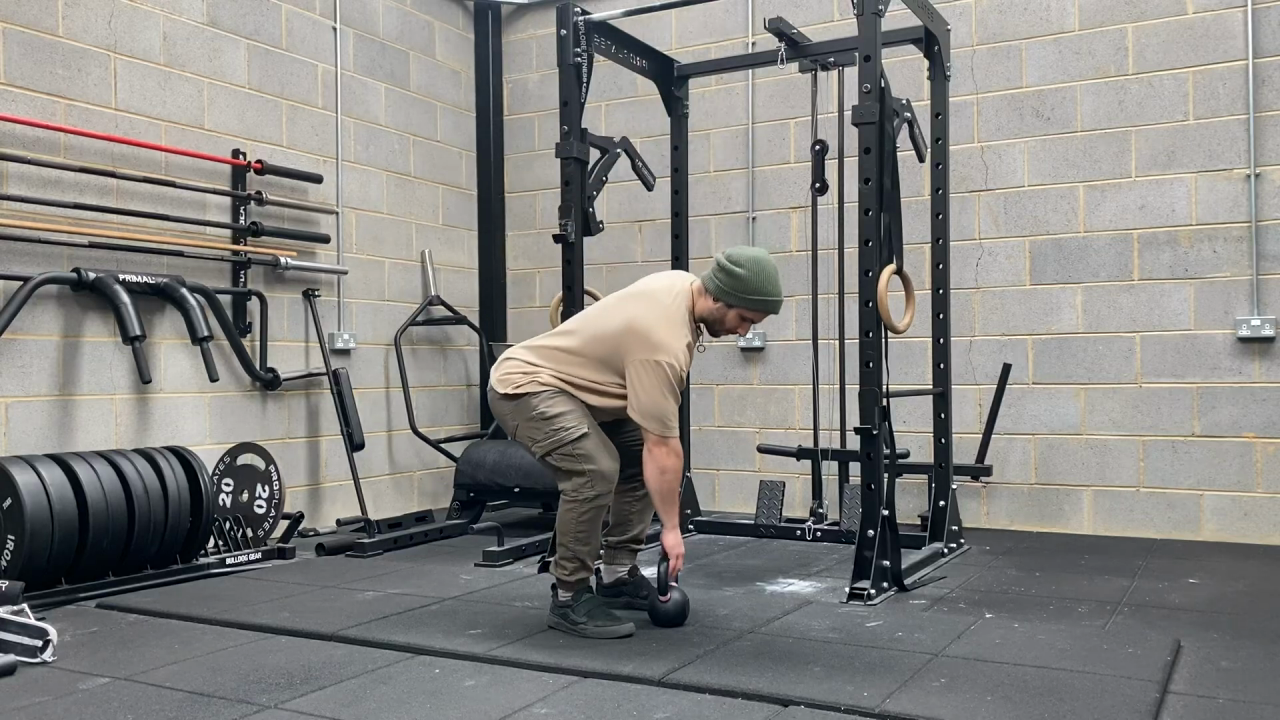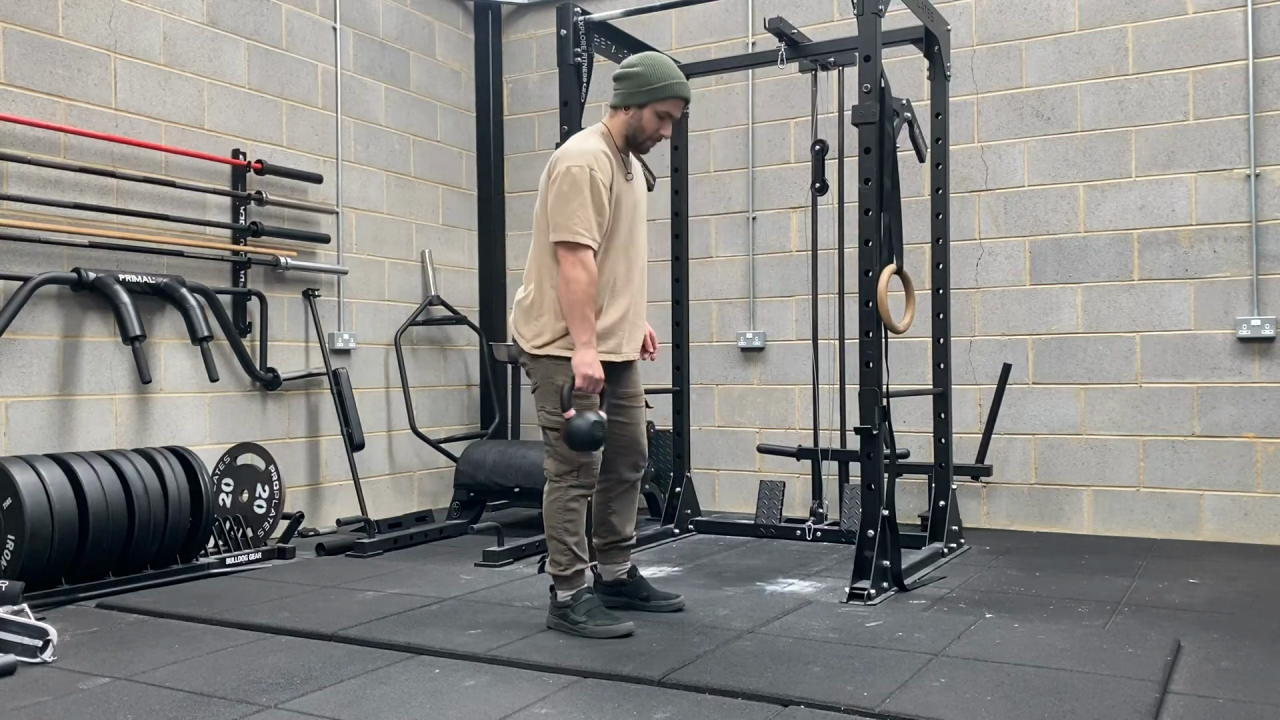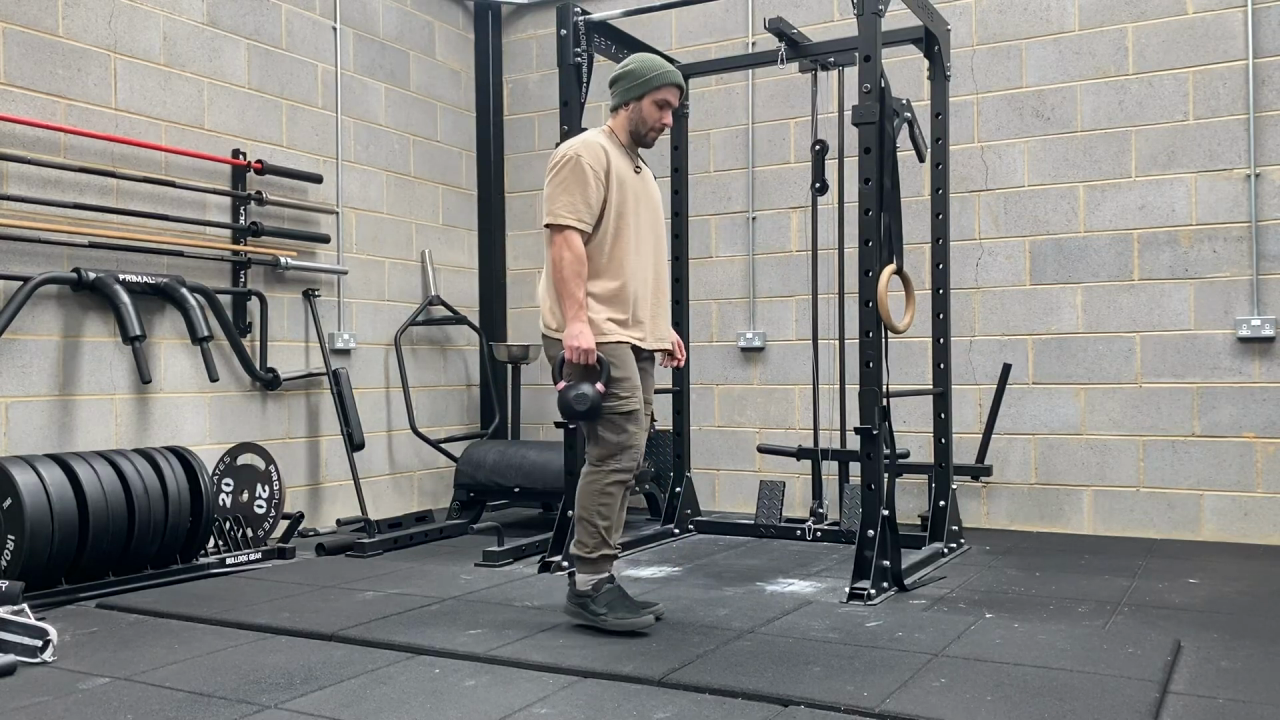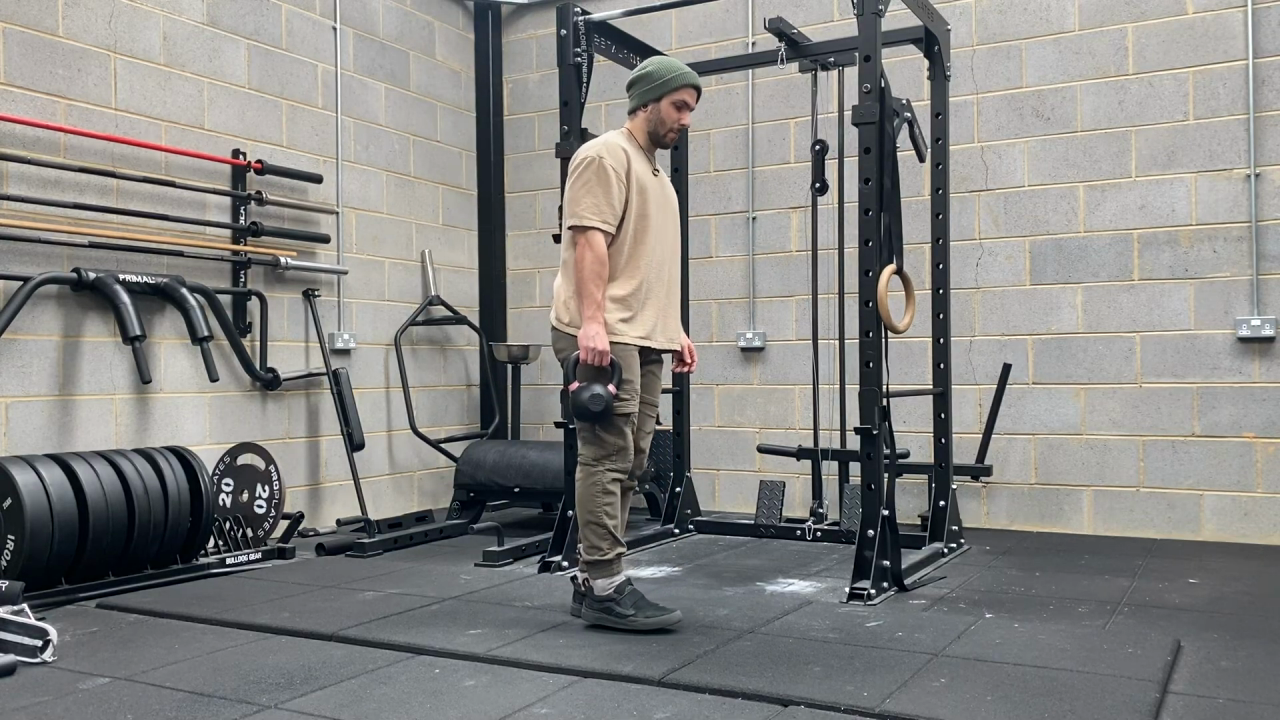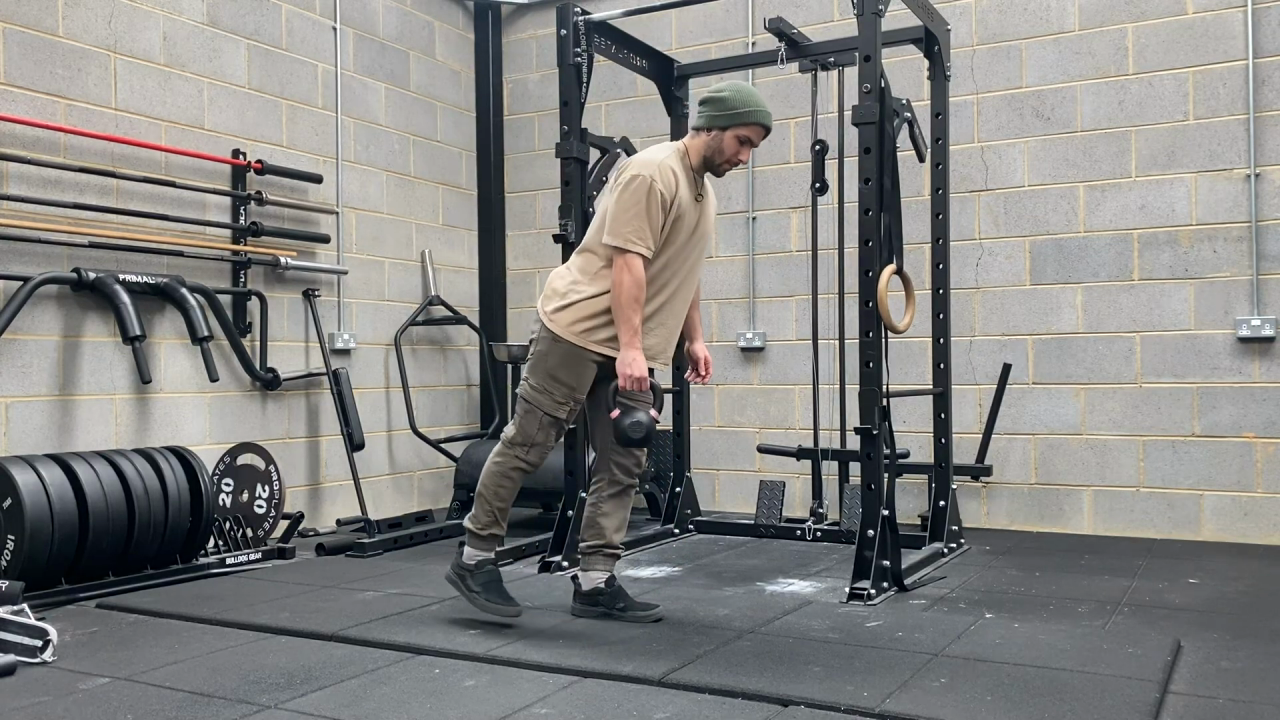
dt=1s
person 1, frame 1
left shoulder: (683, 286)
right shoulder: (662, 344)
right elbow: (663, 447)
right wrist: (671, 528)
left hip: (570, 381)
right hip: (524, 385)
left knee: (644, 463)
right knee: (595, 470)
left ankle: (616, 575)
right ankle: (570, 596)
person 1, frame 2
left shoulder: (628, 162)
right shoulder: (584, 160)
right elbow: (575, 260)
left wrist: (636, 320)
right wrist: (583, 348)
left hip: (612, 343)
right hip: (562, 344)
left knee: (627, 459)
right knee: (577, 468)
left ankle: (615, 576)
right ankle: (568, 595)
person 1, frame 3
left shoulder: (640, 170)
right shoulder: (586, 154)
right elbow: (566, 239)
left wrist: (662, 326)
right wrist: (575, 322)
left hip: (634, 336)
right hip: (595, 334)
left knee: (622, 459)
right knee: (613, 451)
left ankle: (597, 579)
right ankle: (588, 582)
person 1, frame 4
left shoulder: (656, 173)
right shoulder: (605, 156)
right elbow: (590, 242)
left wrist: (675, 328)
right wrist: (592, 322)
left hip: (644, 339)
right hip: (603, 336)
left knee: (627, 462)
right knee: (607, 457)
left ankle: (591, 580)
right ankle: (607, 587)
person 1, frame 5
left shoulder: (705, 191)
right shoulder: (651, 174)
left elbow: (685, 274)
right elbow: (628, 265)
left wrist: (694, 339)
right wrist: (631, 350)
left hip: (631, 348)
right hip: (577, 329)
left knee: (622, 465)
right knee: (528, 443)
left ankle: (595, 581)
right ankle: (475, 557)
